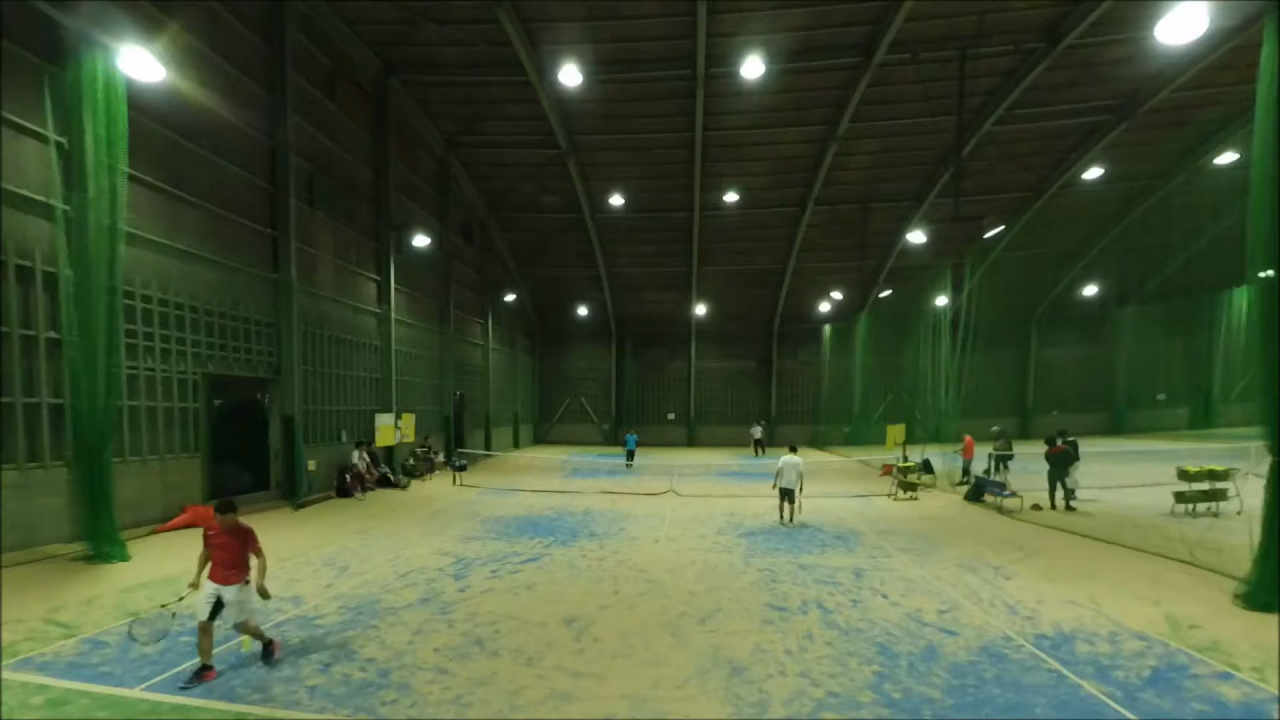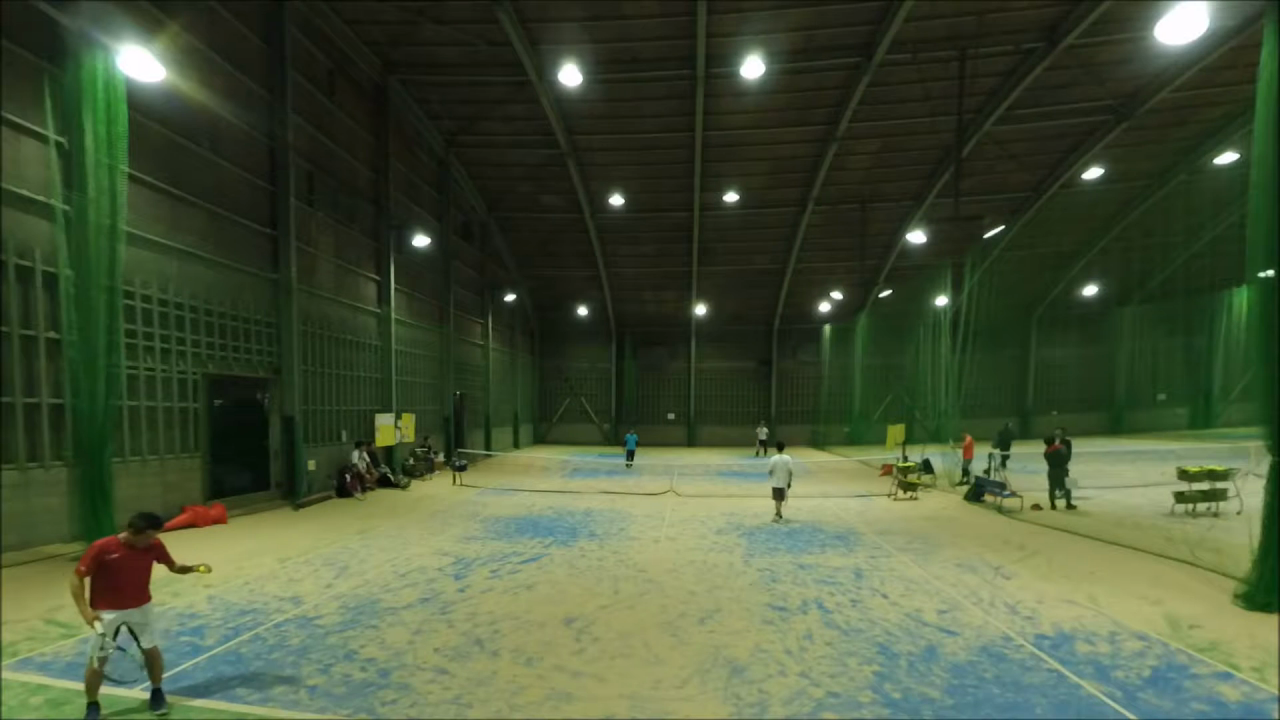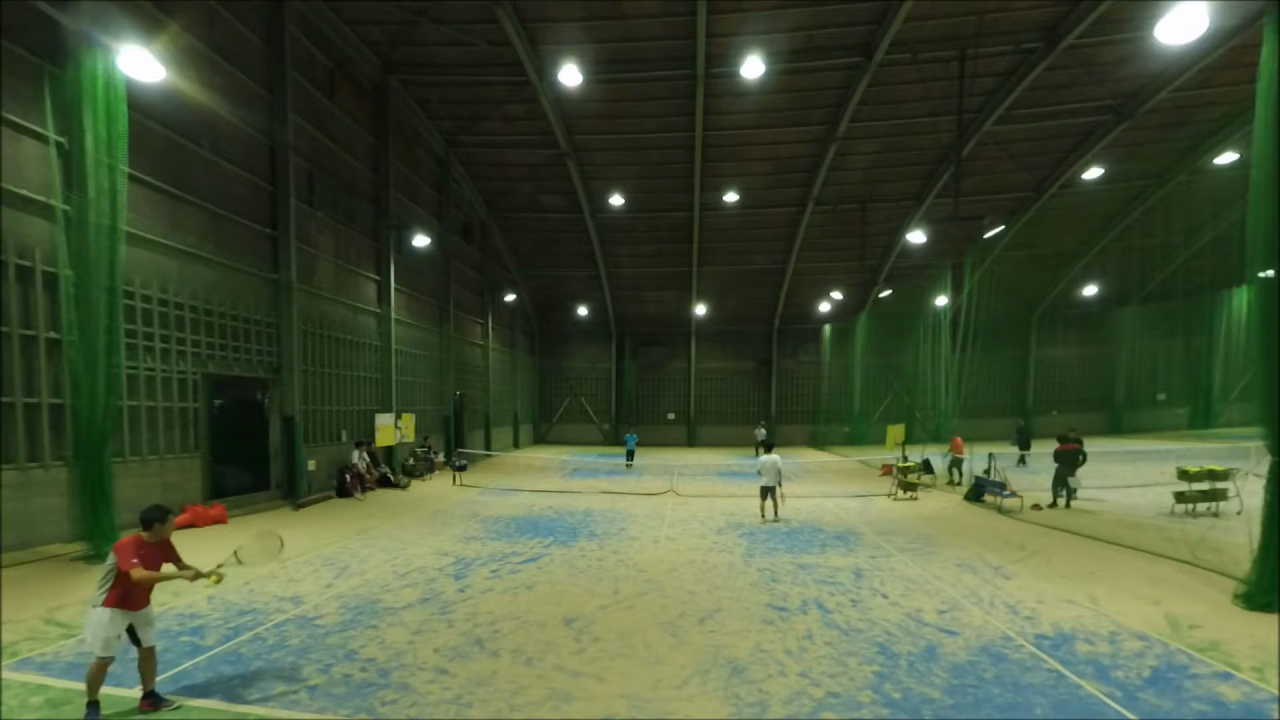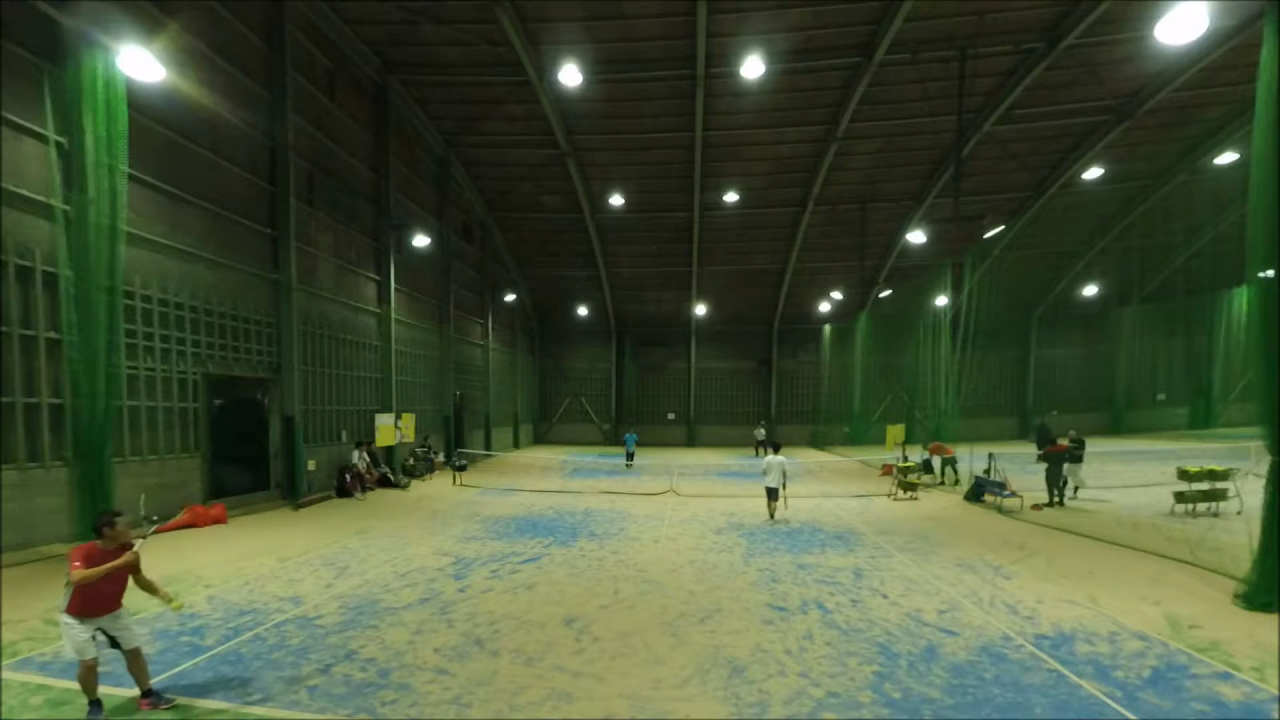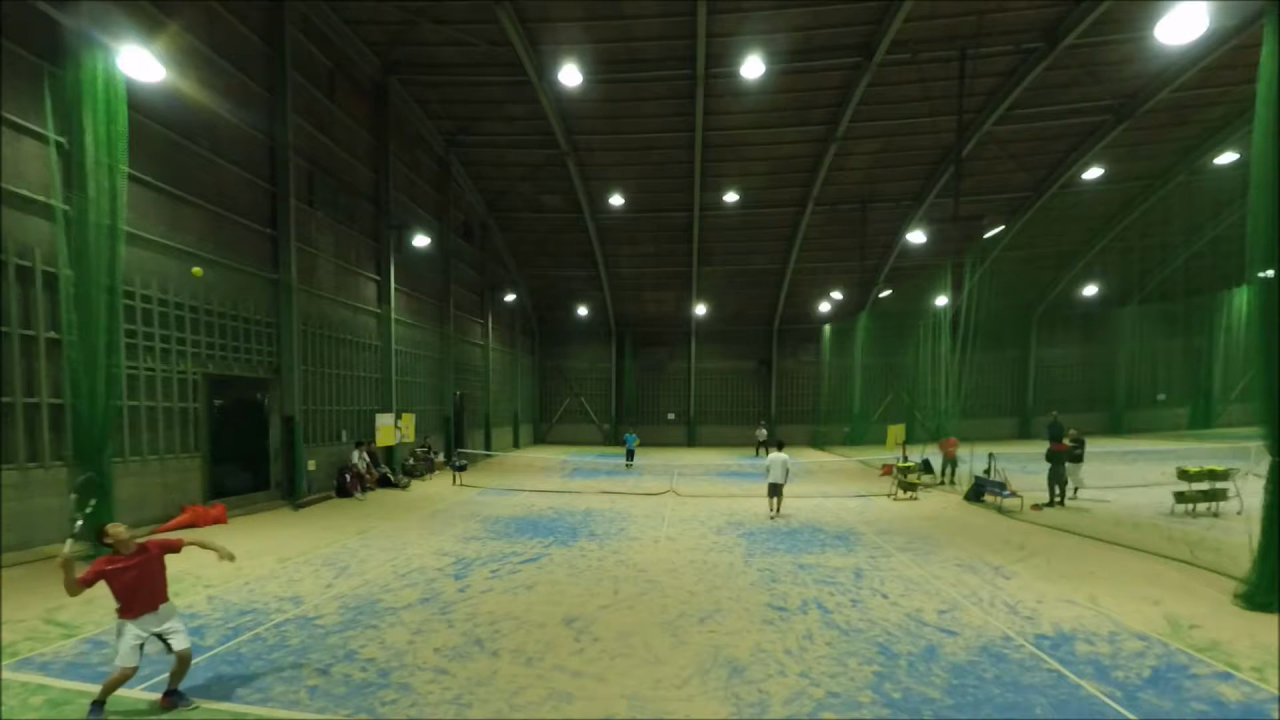
dt=1s
person 1, frame 1
left shoulder: (245, 532)
right shoulder: (209, 530)
left elbow: (260, 558)
left wrist: (259, 582)
right wrist: (197, 576)
left hip: (236, 585)
right hip: (212, 583)
left knee: (241, 626)
right knee: (203, 625)
left ankle: (268, 643)
right ankle: (205, 668)
person 1, frame 2
left shoulder: (154, 546)
right shoulder: (100, 549)
left elbow: (173, 566)
right elbow: (77, 579)
left wrist: (193, 568)
right wrist: (85, 610)
left hip: (140, 607)
right hip: (105, 611)
left knee: (152, 651)
right knee: (97, 660)
left ankle: (157, 693)
person 1, frame 3
left shoulder: (164, 545)
right shoulder: (128, 546)
left elbow: (182, 566)
right elbow: (138, 576)
left wrist: (203, 574)
right wrist: (180, 575)
left hip: (140, 607)
right hip: (110, 608)
left knee: (148, 650)
right knee: (104, 659)
left ankle: (149, 697)
person 1, frame 4
left shoulder: (127, 550)
right shoulder: (81, 553)
left elbow: (141, 581)
right elbow: (76, 579)
left wrist: (162, 595)
right wrist: (117, 563)
left hip: (113, 611)
right hip: (78, 617)
left knee: (134, 651)
right knee: (89, 663)
left ankle: (148, 695)
person 1, frame 5
left shoulder: (155, 547)
right shoulder: (104, 565)
left elbow: (191, 541)
right elbow: (73, 591)
left wrist: (218, 548)
right wrist: (67, 569)
left hip: (163, 613)
right hip: (133, 622)
left knee: (185, 654)
right knee: (126, 671)
left ankle: (171, 694)
right ankle: (98, 703)
